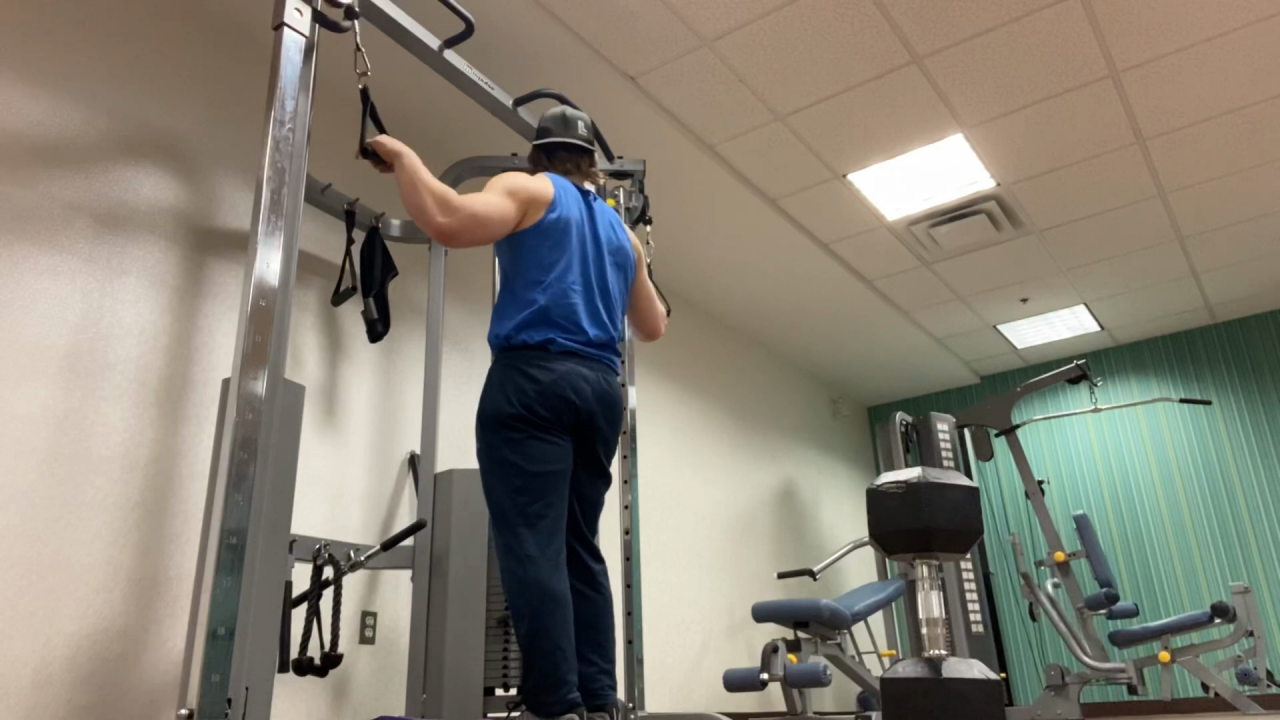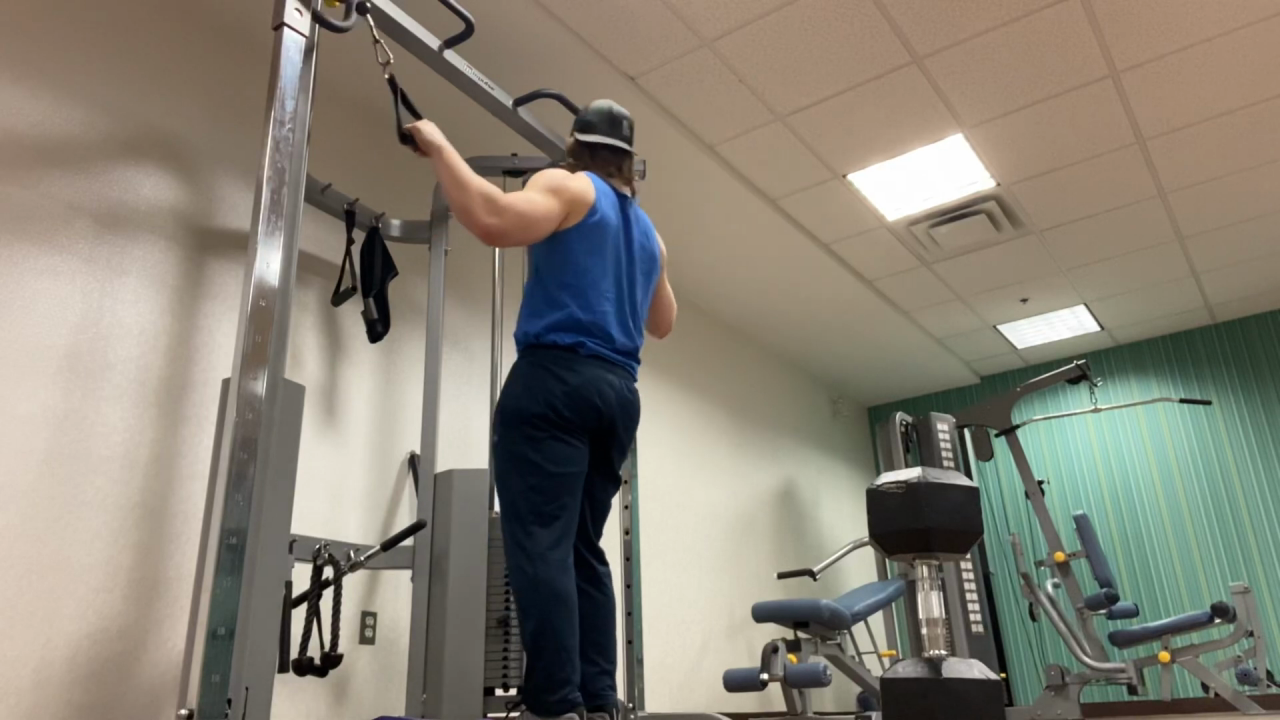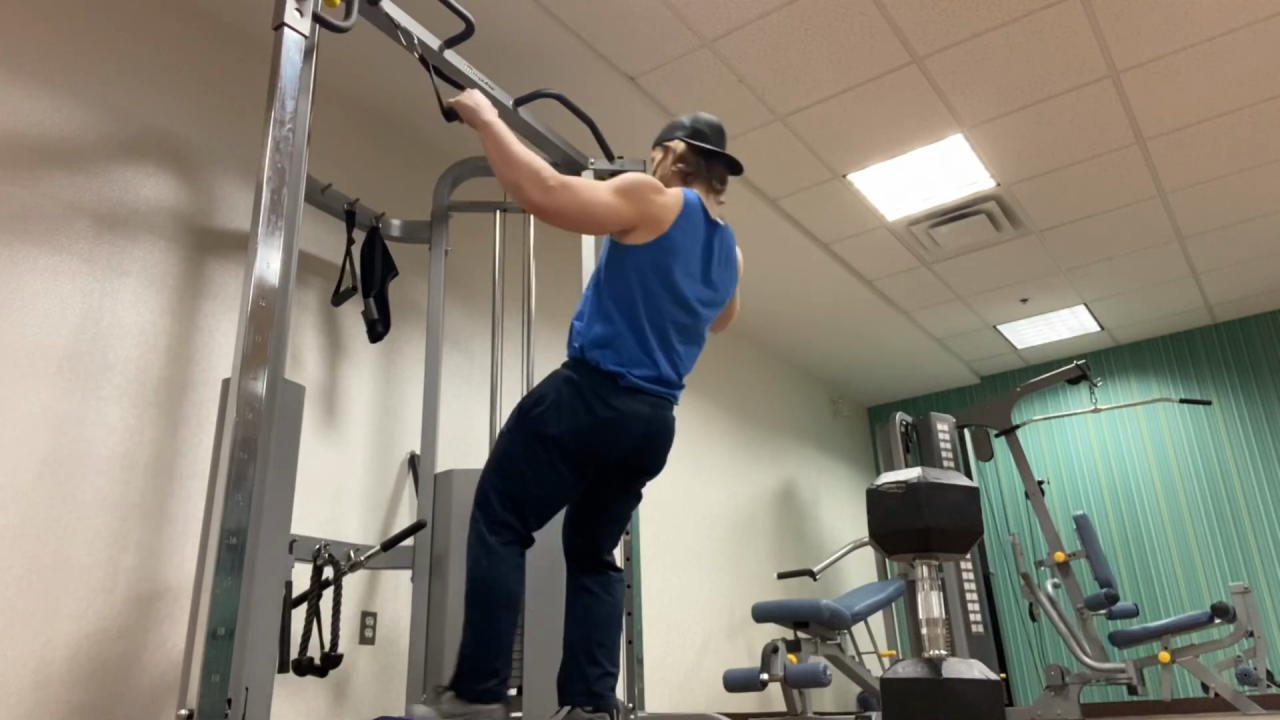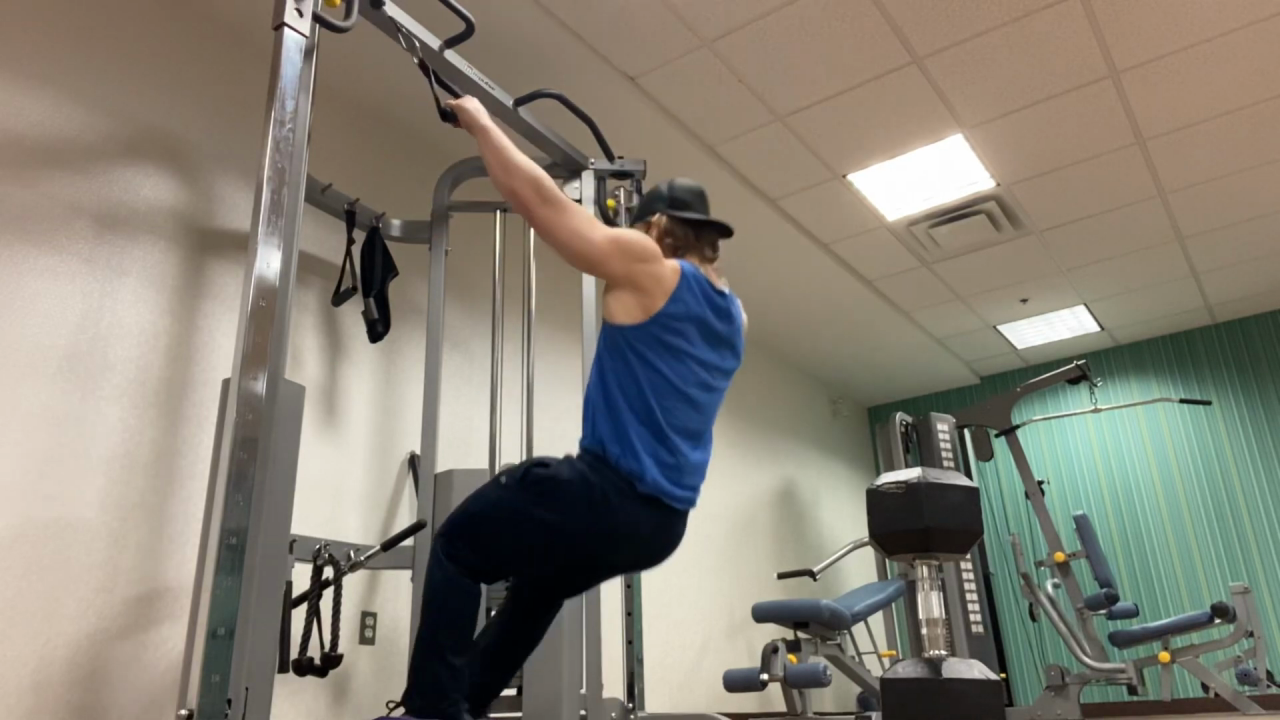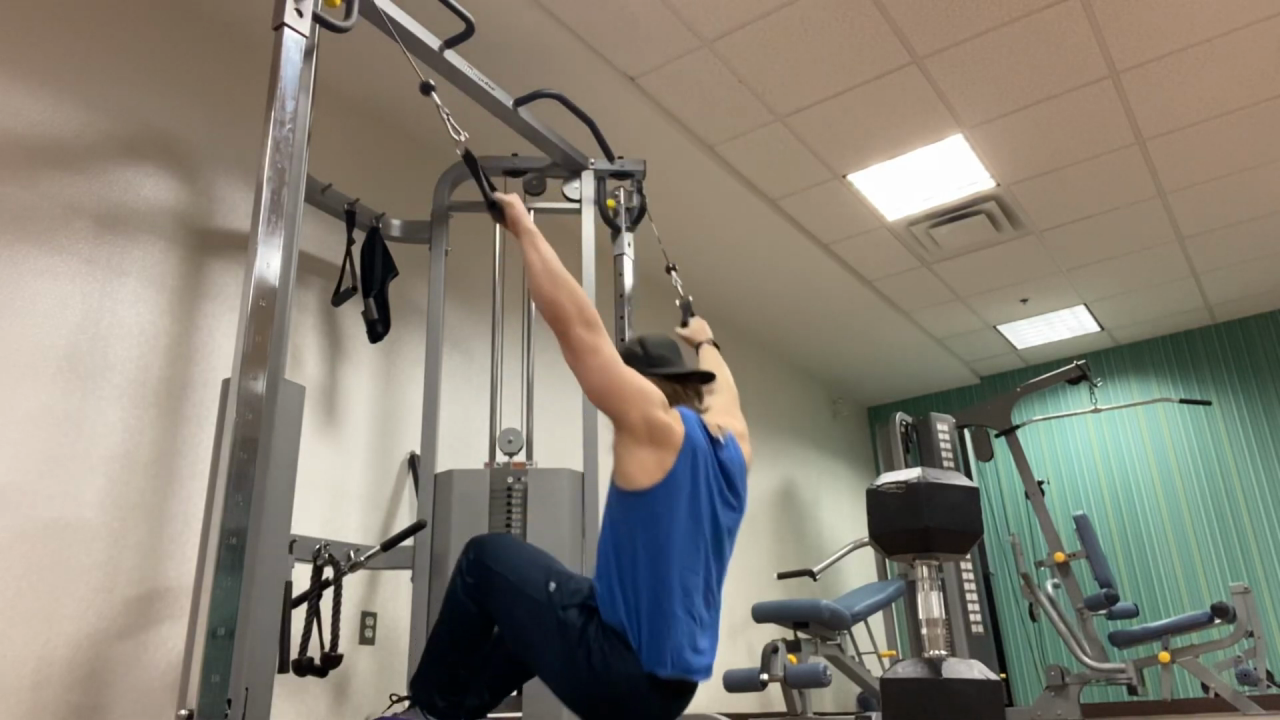
dt=0.5s
person 1, frame 1
left shoulder: (528, 190)
right shoulder: (621, 230)
left elbow: (448, 221)
right elbow: (653, 326)
left wrist: (402, 156)
right wrist: (641, 287)
left hip: (534, 381)
right hip: (601, 391)
left knee: (533, 548)
right knee: (578, 551)
person 1, frame 2
left shoulder: (565, 187)
right shoulder: (648, 232)
left elbow: (493, 221)
right elbow: (663, 322)
left wrist: (439, 146)
left hip: (555, 381)
right hip: (618, 393)
left knee: (541, 545)
right knee: (583, 550)
person 1, frame 3
left shoulder: (654, 199)
right shoulder: (727, 249)
left elbow: (544, 194)
left wrist: (483, 118)
left hip: (592, 396)
right hip: (653, 419)
left knee: (498, 528)
right knee: (593, 557)
person 1, frame 4
left shoulder: (647, 270)
right shoulder: (732, 314)
left elbow: (540, 200)
left wrist: (480, 122)
left hip: (606, 491)
right hip: (659, 523)
left knee: (458, 549)
right knee: (544, 568)
person 1, frame 5
left shoulder: (660, 428)
right shoulder: (729, 441)
left elbow: (577, 326)
right elbow: (723, 392)
left wrist: (524, 228)
right wrist: (703, 343)
left hip: (624, 672)
left knee: (488, 557)
right knee: (549, 594)
